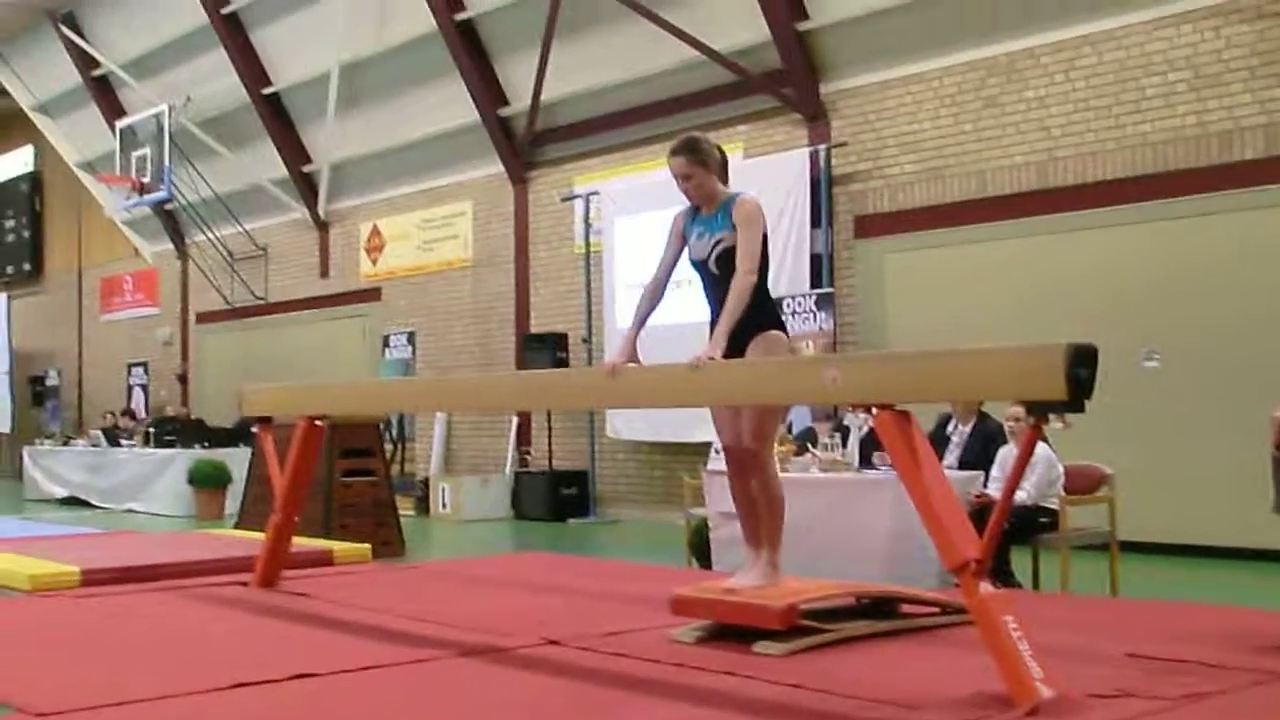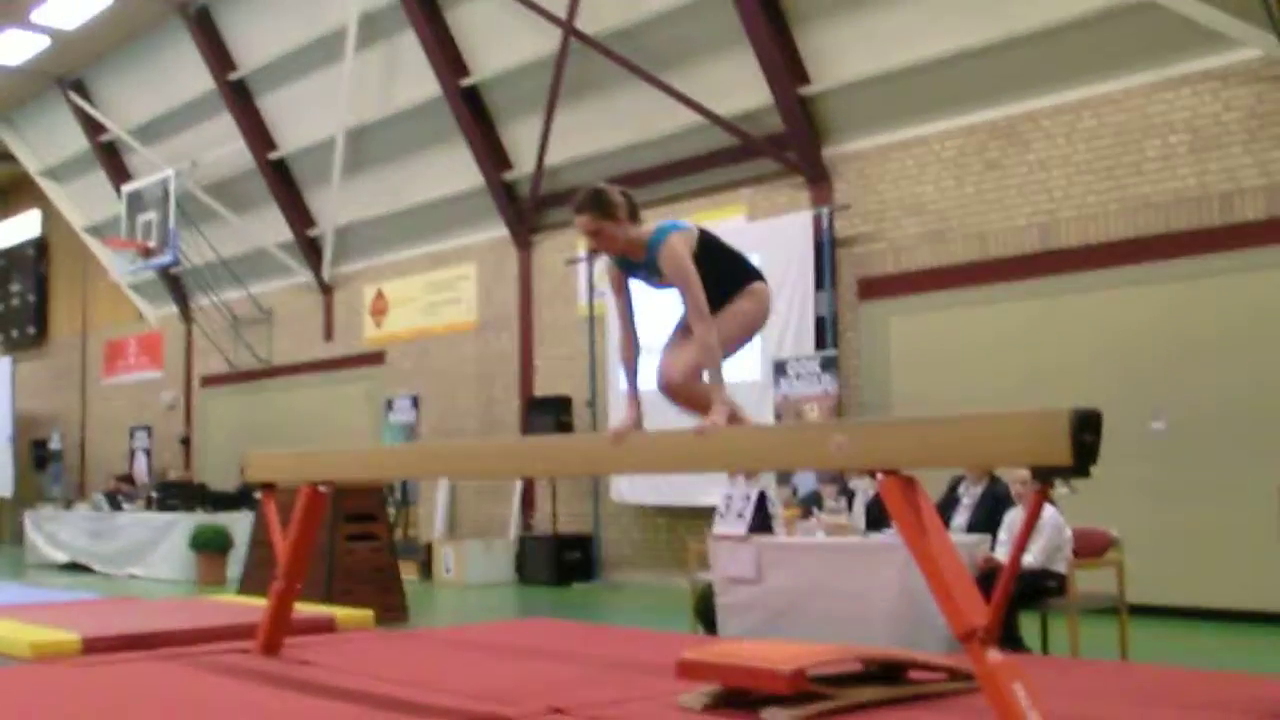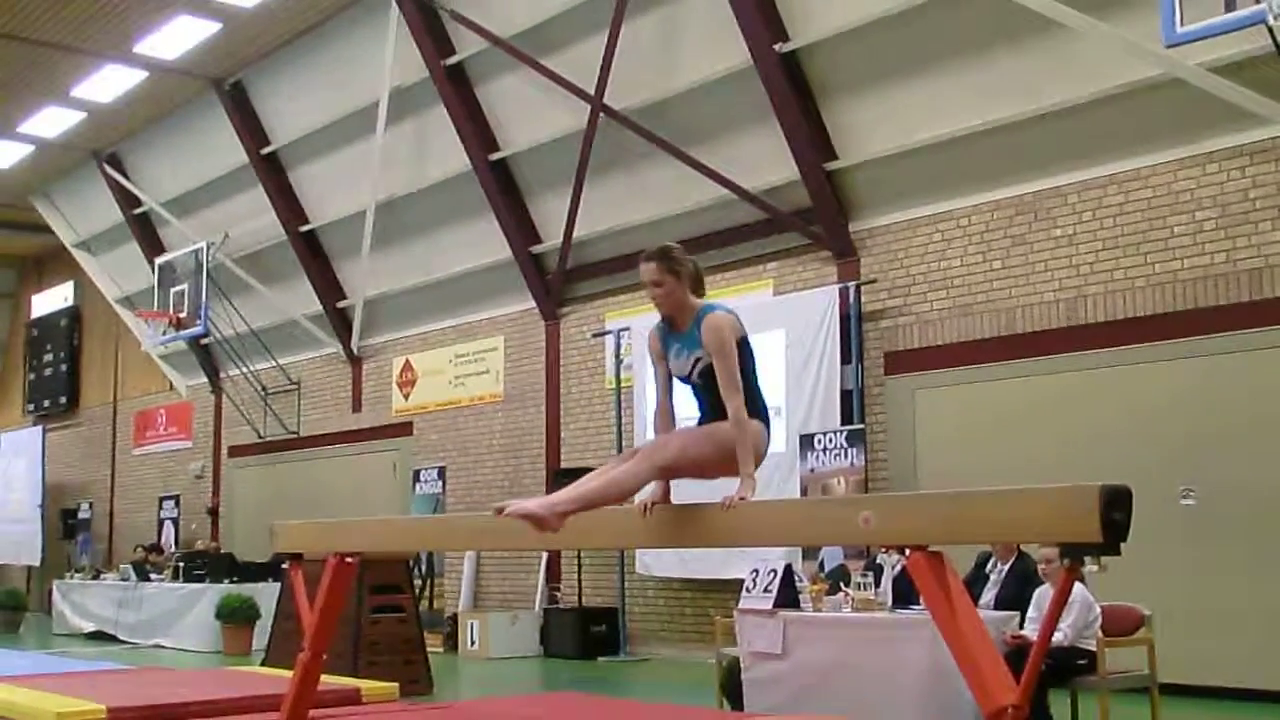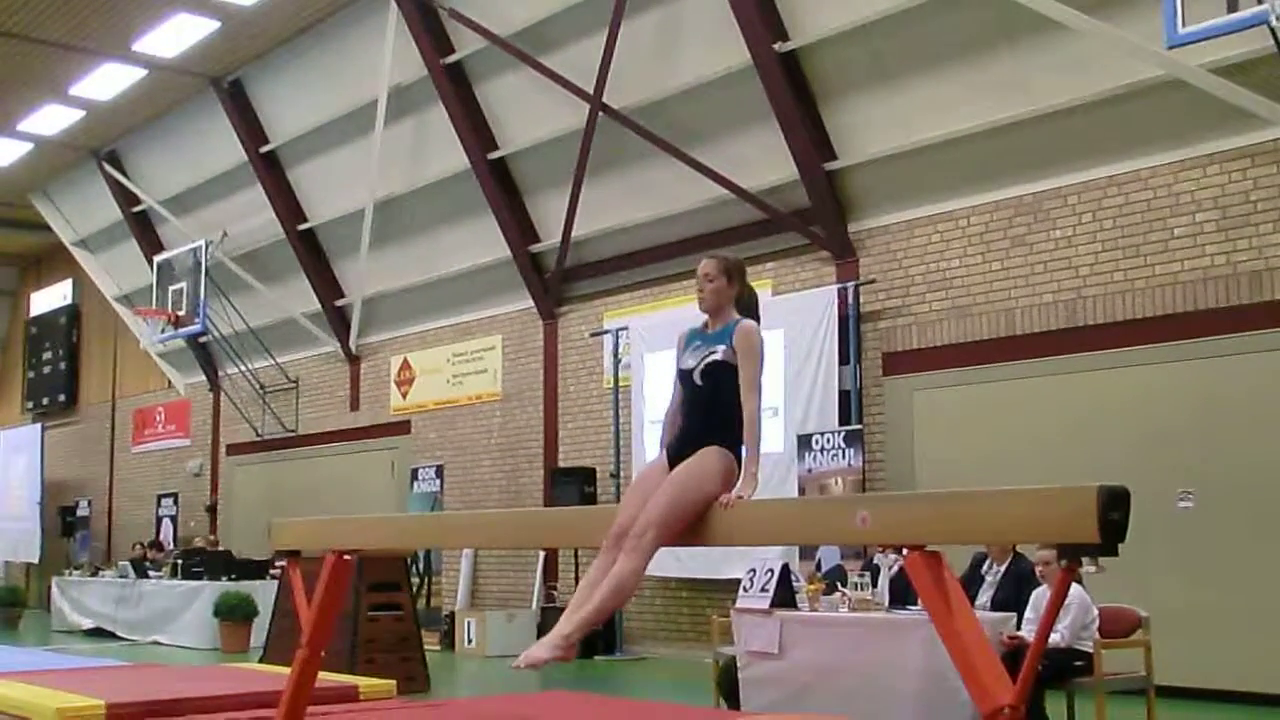
dt=0.7s
person 1, frame 1
left shoulder: (744, 208)
right shoulder: (684, 220)
left elbow: (747, 276)
right elbow: (657, 282)
left wrist: (719, 340)
right wrist: (629, 341)
left hip: (762, 334)
right hip: (723, 341)
left knee: (756, 455)
right knee: (735, 456)
left ankle: (769, 562)
right ankle: (755, 559)
person 1, frame 2
left shoulder: (669, 245)
right shoulder: (618, 263)
left elbow: (701, 322)
right elbow: (626, 336)
left wrist: (719, 402)
right wrist: (633, 405)
left hip: (746, 294)
right hip: (711, 296)
left knee: (677, 378)
right knee: (671, 378)
person 1, frame 3
left shoulder: (717, 323)
right shoulder: (658, 336)
left elbow: (734, 398)
right elbow: (663, 406)
left wrist: (745, 477)
right wrist: (661, 486)
left hip: (746, 431)
right hip: (709, 431)
left knee: (651, 459)
right knee: (629, 461)
left ankle: (553, 507)
person 1, frame 4
left shoulder: (745, 332)
right shoulder: (688, 338)
left elbow: (750, 402)
left wrist: (749, 476)
right wrist: (661, 462)
left hip: (716, 453)
right hip: (677, 450)
left knee: (641, 539)
right knee: (616, 538)
left ankle: (570, 635)
right ankle: (560, 630)
